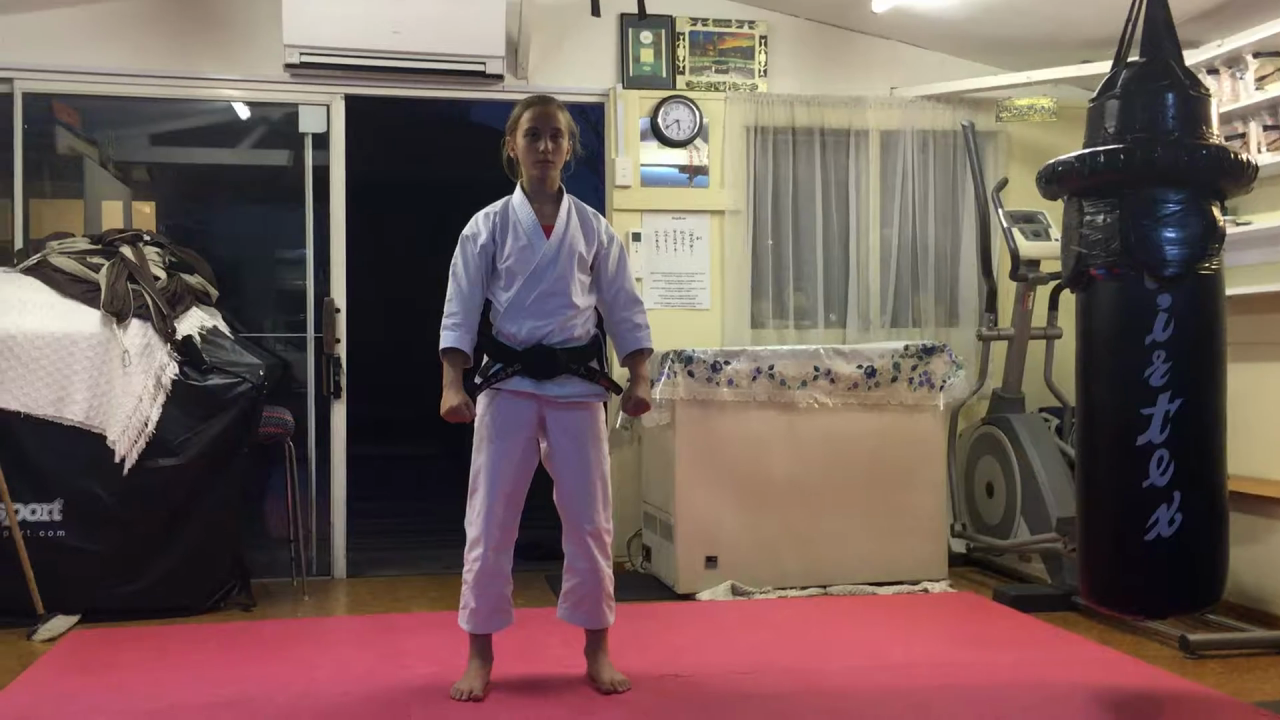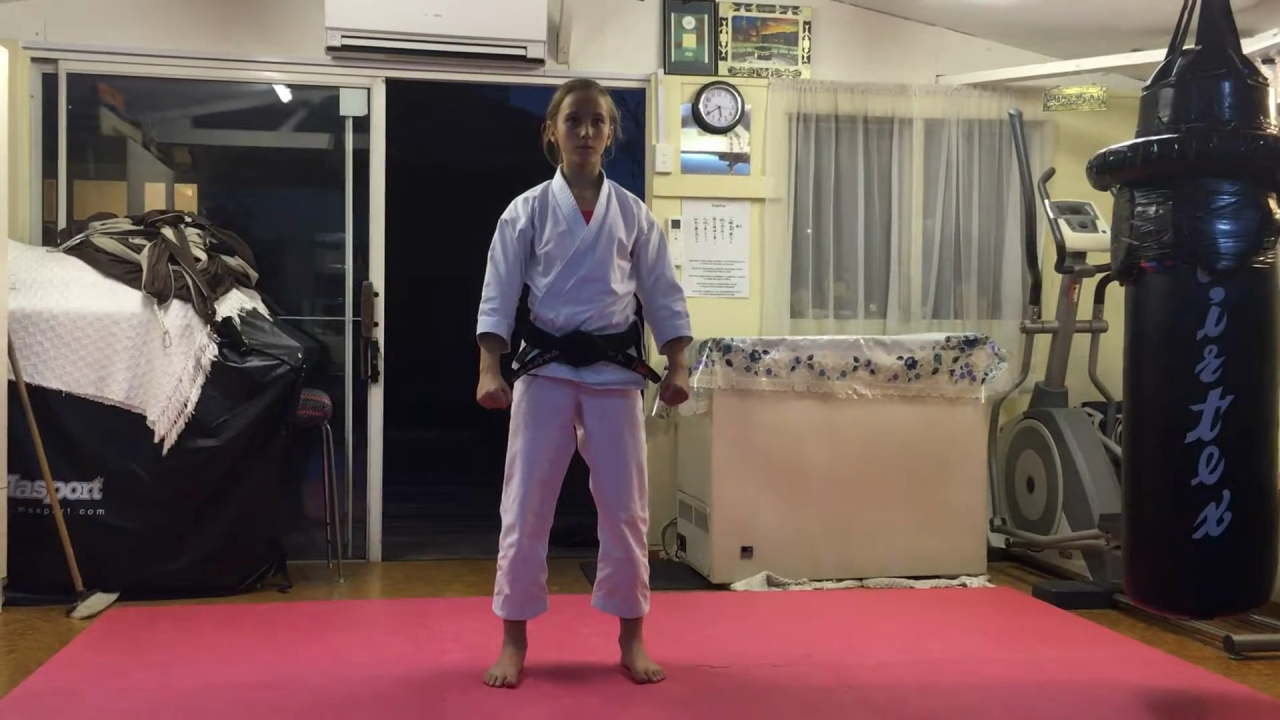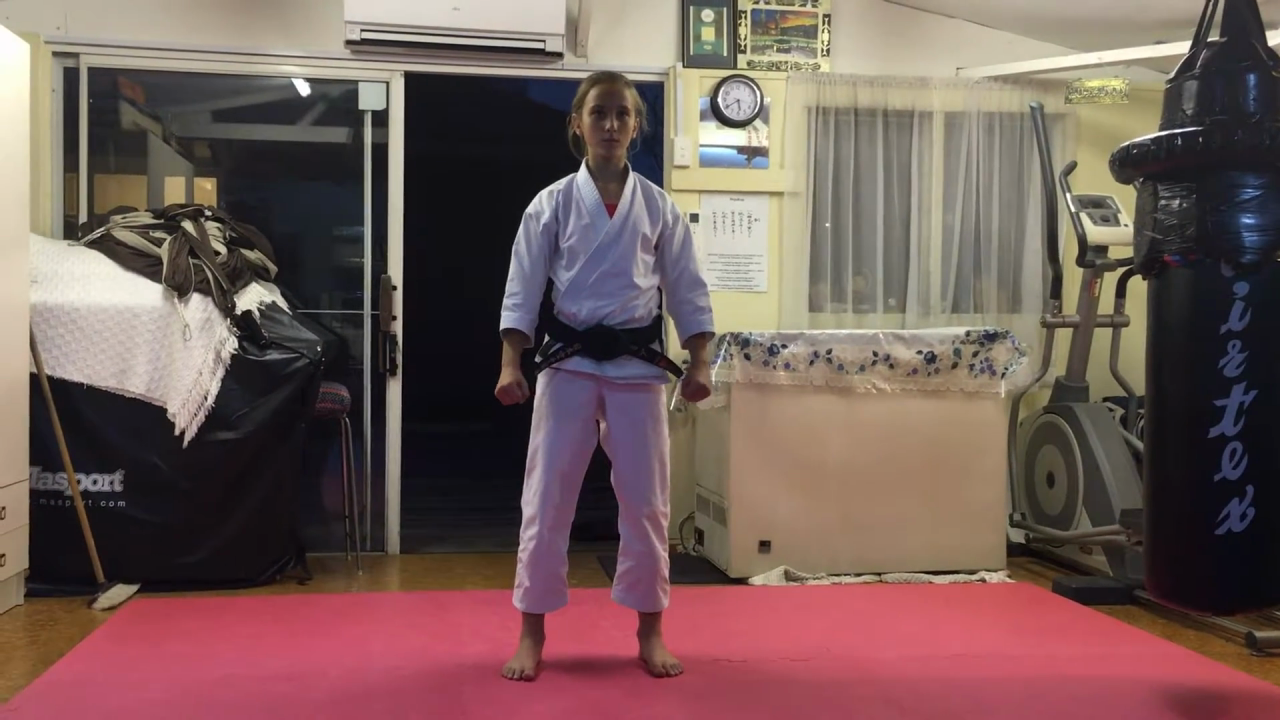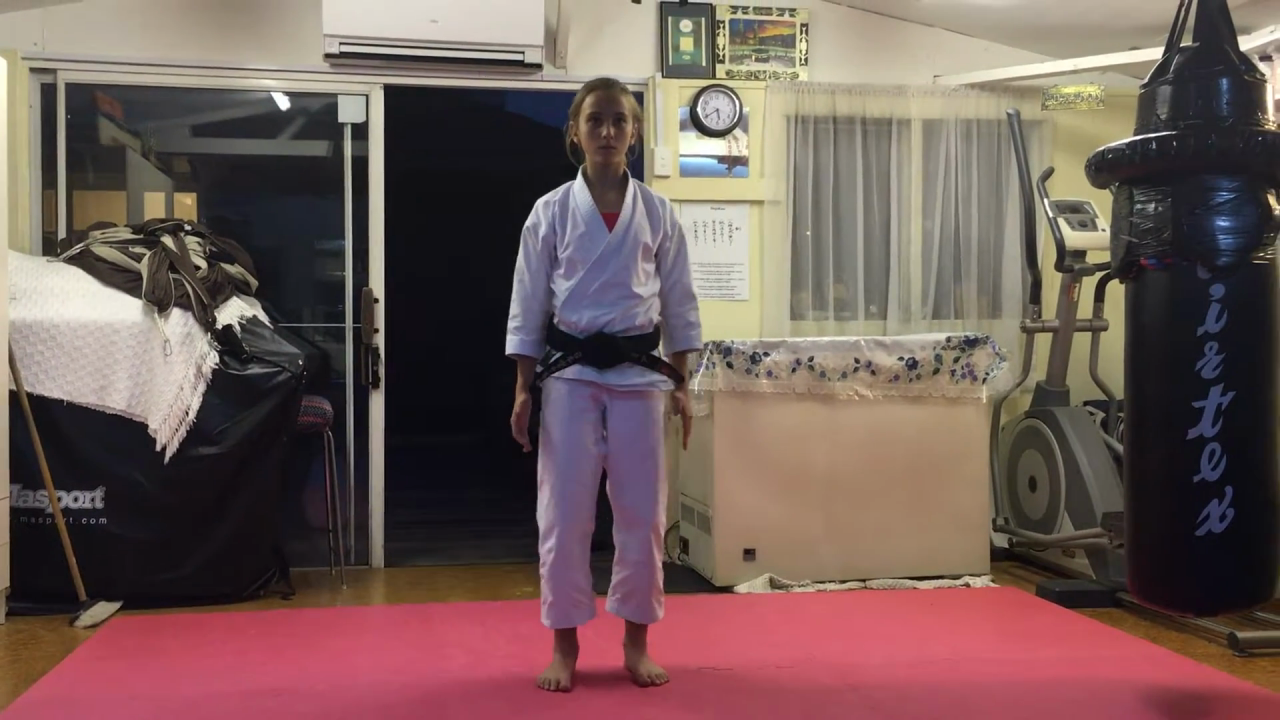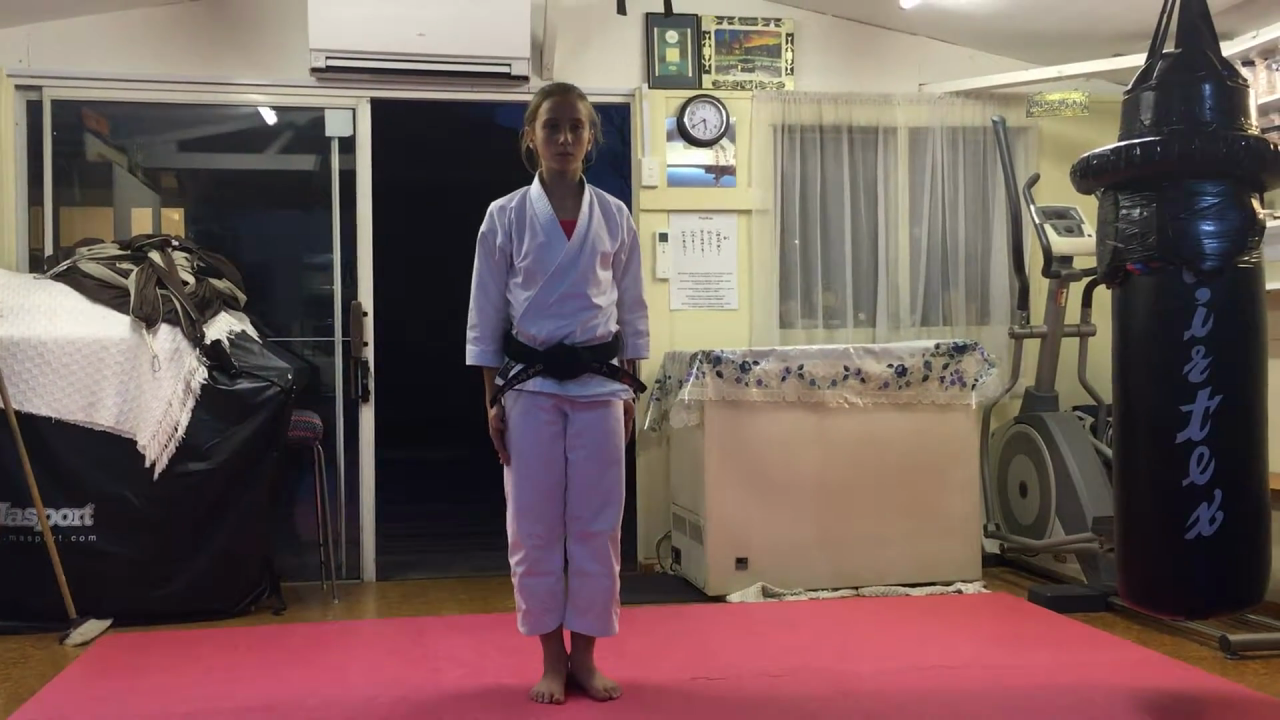
dt=1s
person 1, frame 1
left shoulder: (593, 228)
right shoulder: (488, 225)
left elbow: (624, 306)
right elbow: (461, 309)
left wrist: (639, 378)
right wrist: (453, 385)
left hip: (577, 385)
right hip: (508, 384)
left knee: (589, 518)
right knee: (491, 518)
left ankle: (597, 648)
right ankle: (480, 652)
person 1, frame 2
left shoulder: (633, 213)
right shoulder: (527, 210)
left elbow: (662, 294)
right elbow: (499, 294)
left wrist: (676, 367)
right wrist: (489, 370)
left hip: (614, 370)
right hip: (545, 368)
left knee: (625, 505)
right knee: (526, 504)
left ankle: (631, 636)
right ankle: (514, 638)
person 1, frame 3
left shoulder: (658, 206)
right shoulder: (553, 202)
left elbow: (687, 288)
right elbow: (523, 288)
left wrist: (699, 362)
right wrist: (510, 364)
left hip: (638, 363)
right hip: (569, 361)
left knee: (646, 499)
right knee: (547, 497)
left ankle: (649, 629)
right ankle: (532, 631)
person 1, frame 4
left shoulder: (657, 212)
right shoulder: (551, 211)
left elbow: (679, 303)
right elbow: (527, 304)
left wrist: (679, 384)
right wrist: (523, 389)
left hip: (637, 373)
right hip: (570, 372)
left knee: (642, 511)
right knee: (564, 509)
left ankle: (636, 641)
right ankle: (565, 642)
person 1, frame 5
left shoulder: (614, 216)
right shoulder: (505, 216)
left elbow: (631, 310)
right elbow: (486, 315)
left wrist: (628, 390)
right wrist: (493, 399)
left hip: (597, 382)
right hip: (530, 383)
left knee: (597, 523)
right knee: (535, 524)
left ankle: (584, 654)
right ankle: (552, 657)
